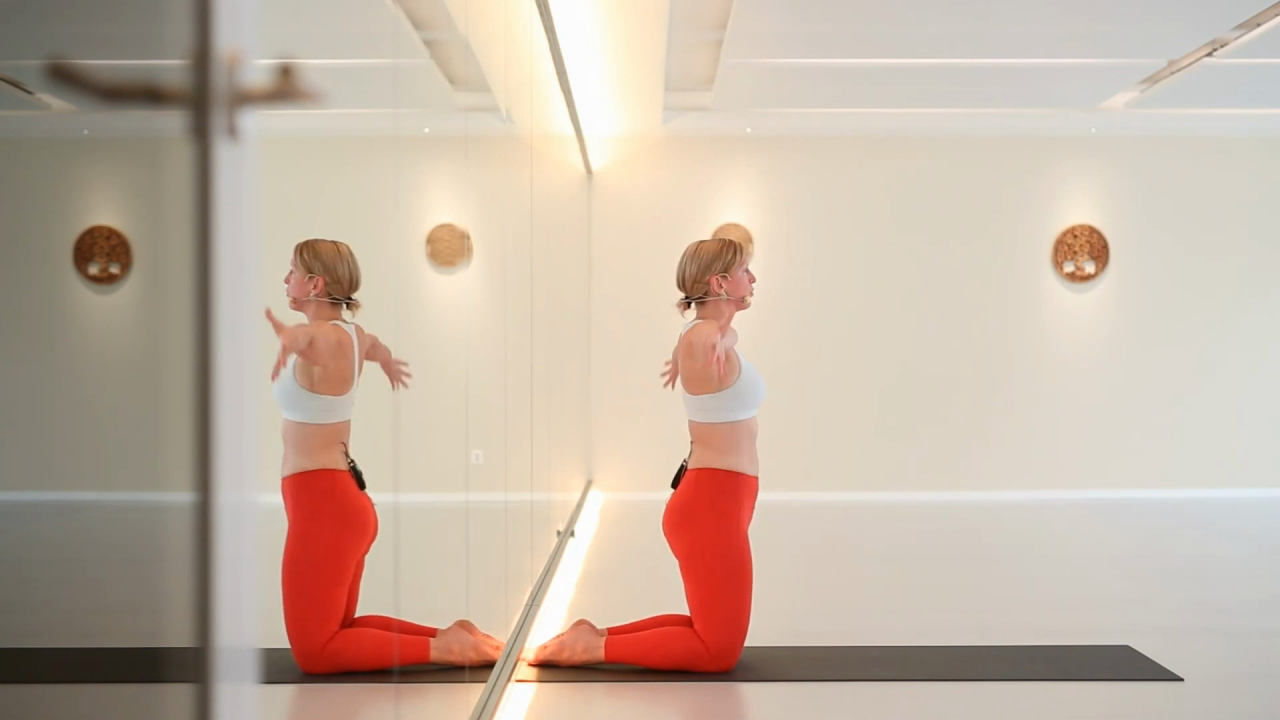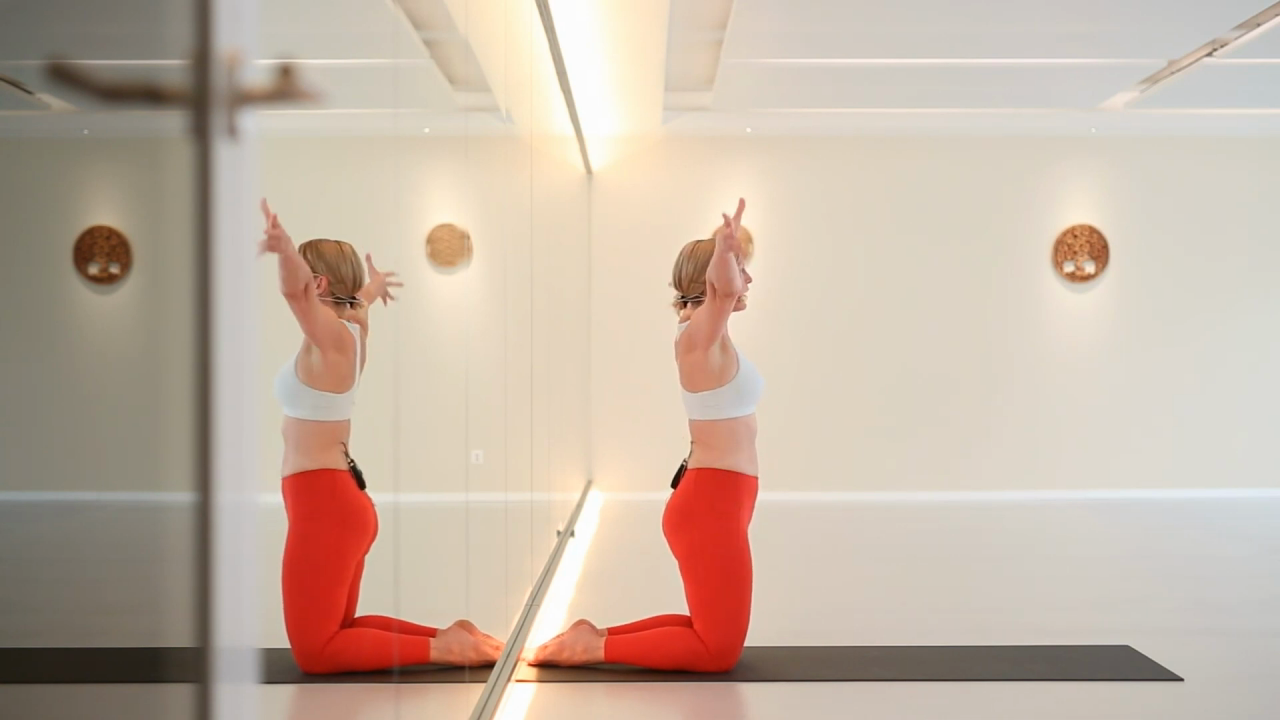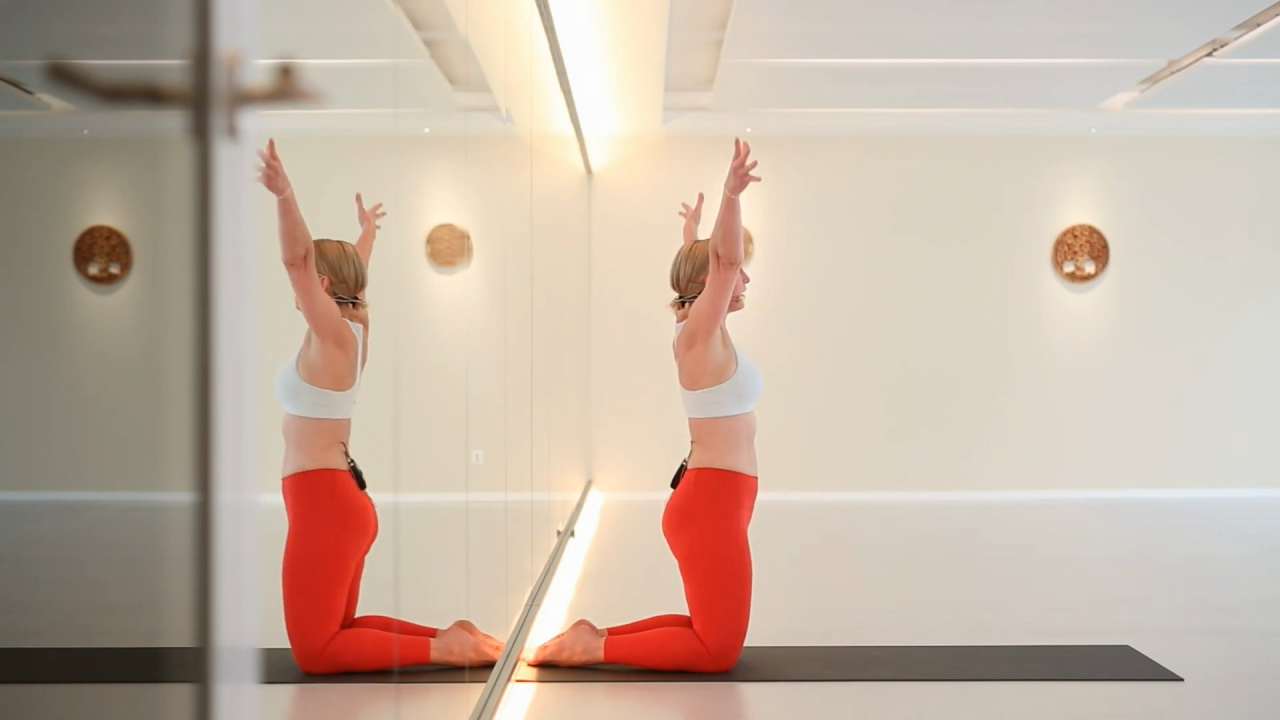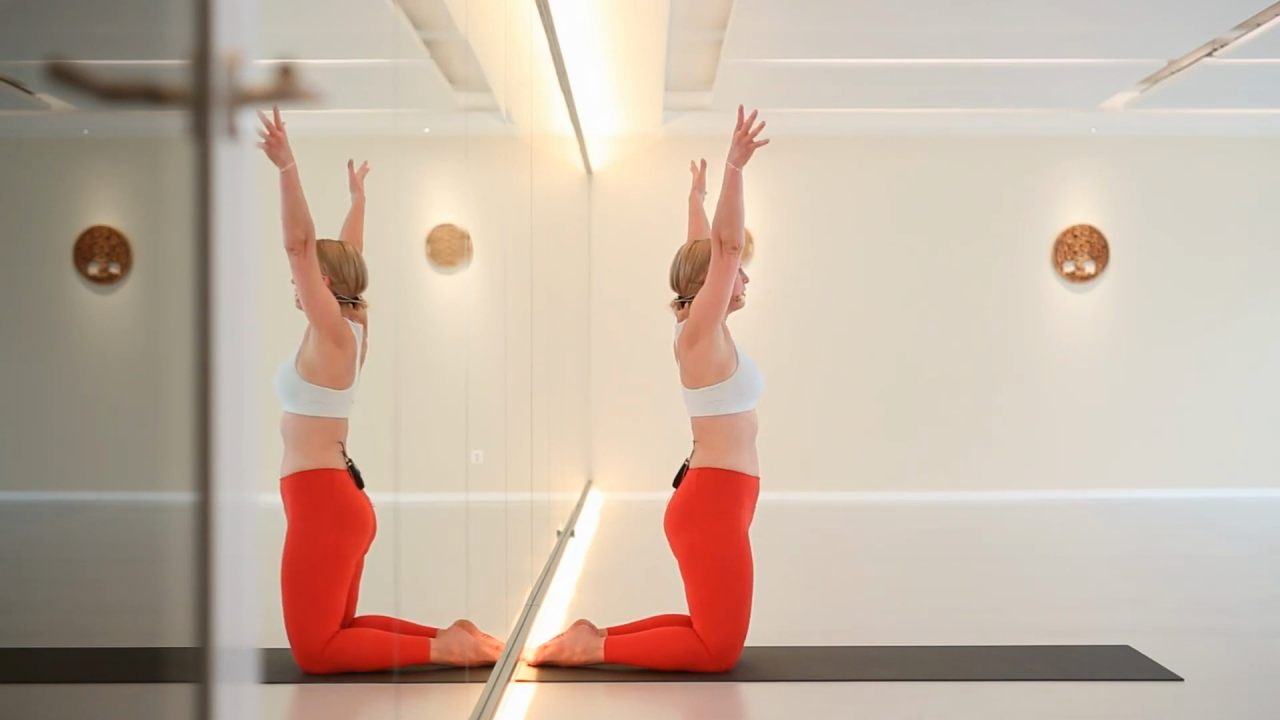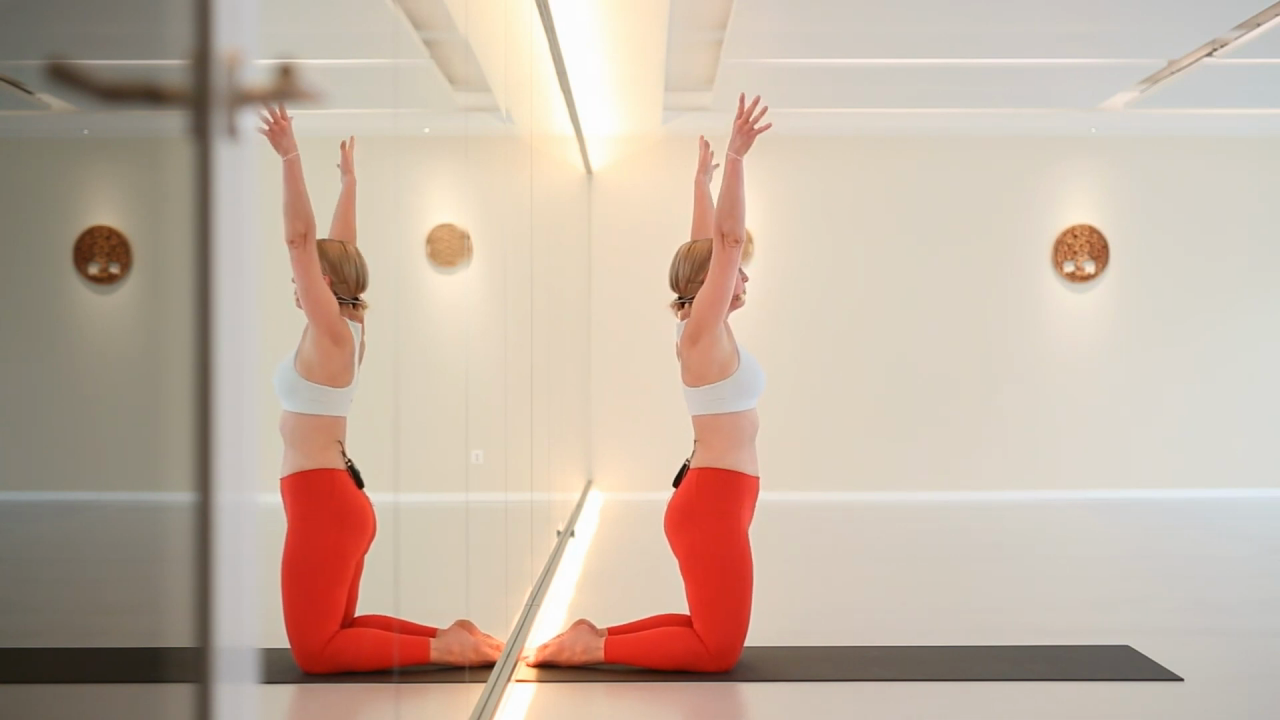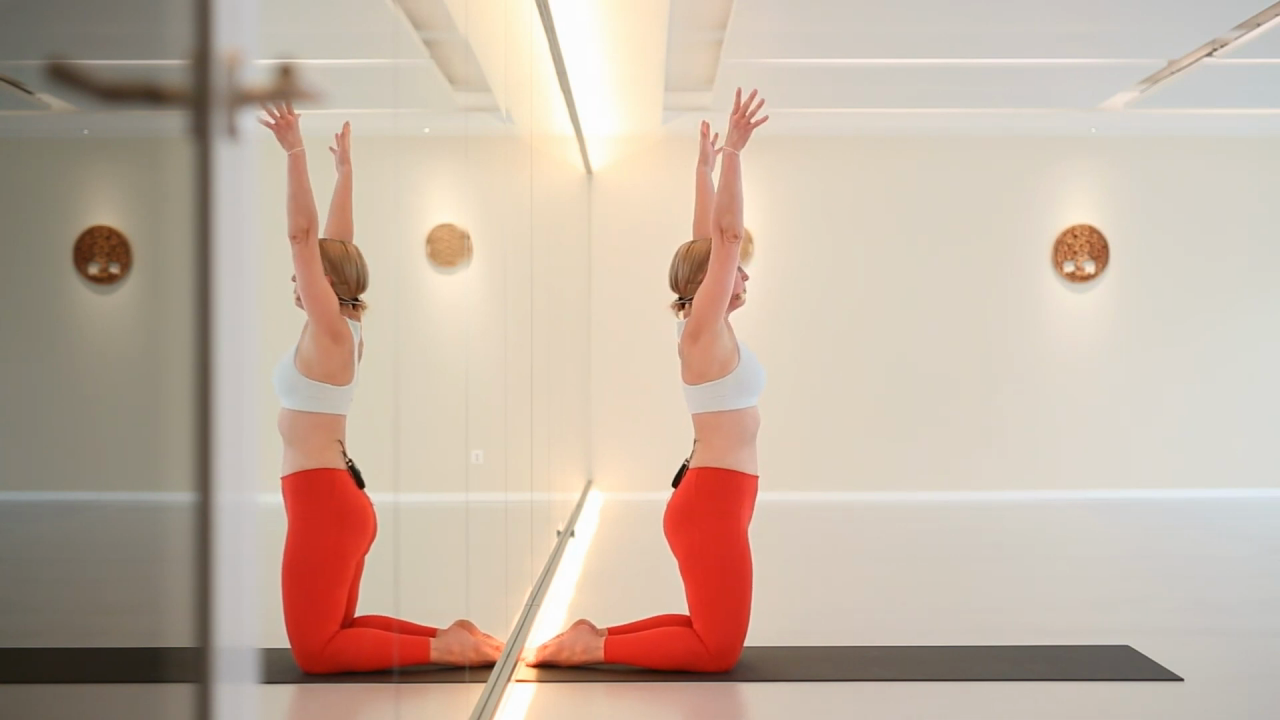
dt=0.2s
person 1, frame 1
left shoulder: (704, 334)
right shoulder: (703, 333)
right elbow: (712, 338)
left wrist: (679, 361)
right wrist: (717, 340)
left hip: (713, 505)
right hip: (713, 508)
left knee: (713, 634)
right knee: (718, 650)
left ankle: (595, 635)
right ankle: (594, 647)
person 1, frame 2
left shoulder: (699, 330)
right shoulder: (702, 337)
left elbow: (702, 302)
right elbow: (720, 290)
left wrist: (687, 299)
right wrist: (720, 248)
left hip: (712, 505)
right hip: (712, 509)
left knee: (711, 635)
right knee: (718, 652)
left ankle: (595, 635)
right ankle: (591, 649)
person 1, frame 3
left shoulder: (700, 334)
right shoulder: (701, 335)
left elbow: (713, 264)
right elbow: (724, 259)
left wrist: (695, 227)
right wrist: (730, 196)
left hip: (711, 504)
right hip: (711, 509)
left knee: (712, 634)
right knee: (717, 651)
left ankle: (596, 636)
right ankle: (591, 649)
person 1, frame 4
left shoulder: (701, 332)
right shoulder: (703, 334)
left elbow: (709, 249)
right elbow: (726, 244)
left wrist: (696, 194)
right wrist: (734, 169)
left hip: (713, 503)
right hip: (713, 507)
left knee: (713, 633)
right knee: (718, 649)
left ankle: (594, 634)
right ankle: (591, 648)
person 1, frame 5
left shoulder: (702, 330)
right shoulder: (704, 332)
left elbow: (707, 242)
right elbow: (727, 236)
left wrist: (703, 175)
right wrist: (735, 158)
left hip: (713, 502)
right hip: (713, 505)
left knee: (713, 633)
right knee: (717, 650)
left ankle: (593, 635)
right ankle: (590, 648)
person 1, frame 6
left shoulder: (705, 330)
right shoulder: (705, 330)
left elbow: (708, 236)
right elbow: (727, 232)
left wrist: (706, 165)
right wrist: (732, 153)
left hip: (714, 501)
right hip: (713, 503)
left knee: (713, 633)
right knee: (717, 649)
left ankle: (595, 635)
right ankle: (589, 647)
person 2, frame 1
left shoulder: (327, 336)
right shoulder: (348, 333)
left elbow: (305, 339)
right elbow: (373, 346)
left wrist: (290, 338)
right wrist: (387, 360)
left hip: (322, 506)
right hip: (340, 502)
left knee: (315, 650)
right knee: (334, 630)
left ankle: (440, 647)
right ankle: (447, 636)
person 2, frame 2
left shoulder: (329, 335)
right shoulder: (352, 328)
left elbow: (295, 288)
right elbow: (364, 297)
left wrist: (284, 246)
right wrist: (374, 281)
left hip: (323, 508)
right hip: (338, 503)
left knee: (316, 652)
right knee: (336, 632)
left ankle: (442, 650)
right ankle: (448, 636)
person 2, frame 3
left shoulder: (332, 336)
right shoulder: (354, 329)
left elbow: (295, 258)
right elbow: (356, 268)
left wrist: (285, 194)
right wrist: (366, 230)
left hip: (323, 509)
right hip: (339, 502)
left knee: (316, 651)
right knee: (336, 630)
left ankle: (442, 649)
right ankle: (447, 636)
person 2, frame 4
left shoulder: (331, 334)
right shoulder: (353, 329)
left elbow: (299, 244)
right elbow: (348, 253)
left wrist: (286, 168)
right wrist: (357, 196)
left hip: (321, 506)
right hip: (338, 501)
left knee: (316, 650)
right knee: (335, 631)
left ankle: (443, 649)
right ankle: (449, 635)
person 2, frame 5
left shoulder: (330, 331)
right shoulder: (349, 327)
left elbow: (300, 238)
right elbow: (339, 247)
left wrist: (290, 156)
right wrist: (349, 178)
left hip: (322, 505)
right hip: (337, 501)
left knee: (316, 650)
right knee: (333, 631)
left ankle: (443, 647)
right ankle: (449, 636)
person 2, frame 6
left shoulder: (329, 329)
right shoulder: (345, 328)
left elbow: (302, 233)
right elbow: (336, 241)
left wrist: (295, 151)
right wrist: (343, 167)
left hip: (322, 505)
right hip: (338, 501)
left knee: (315, 650)
right knee: (333, 630)
left ankle: (445, 648)
right ankle: (448, 636)
